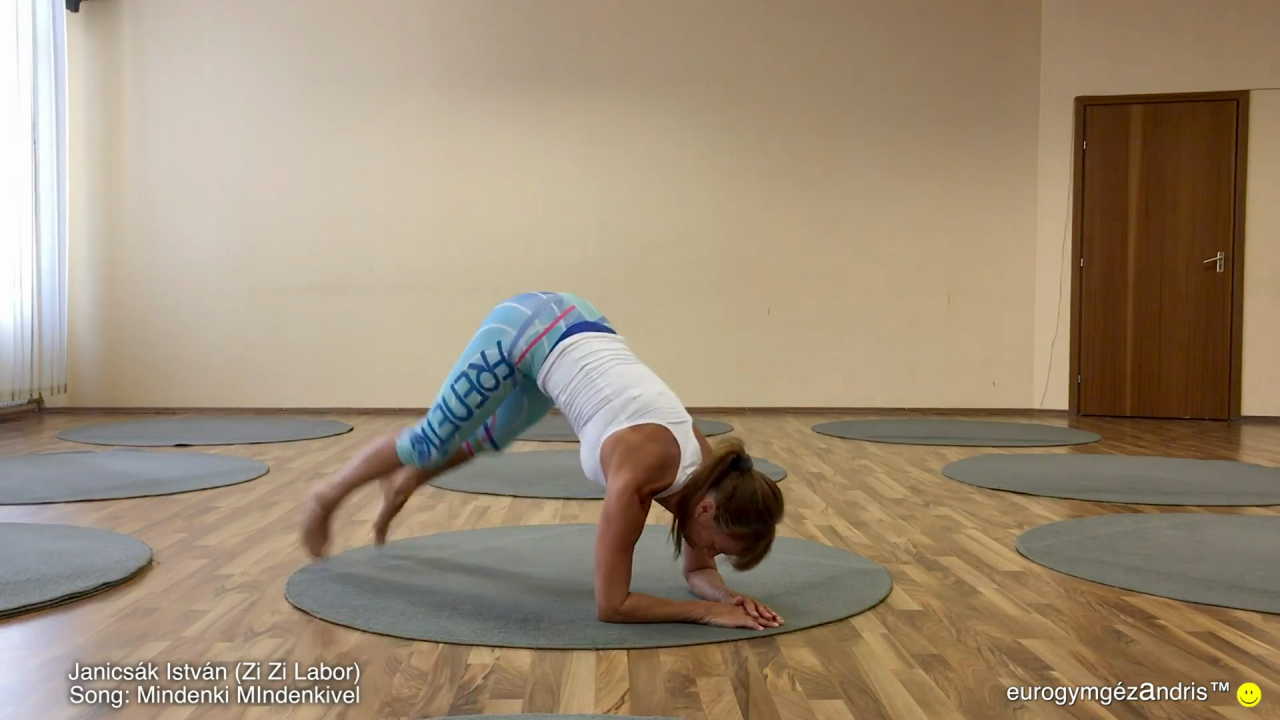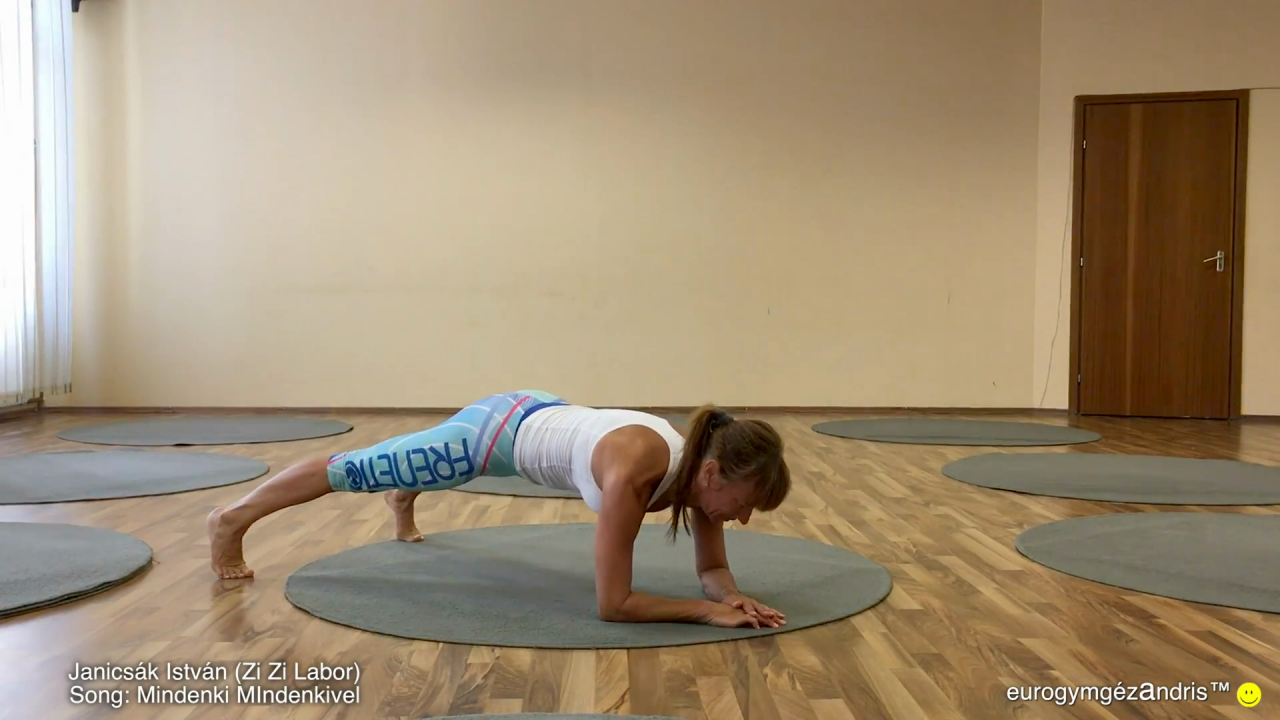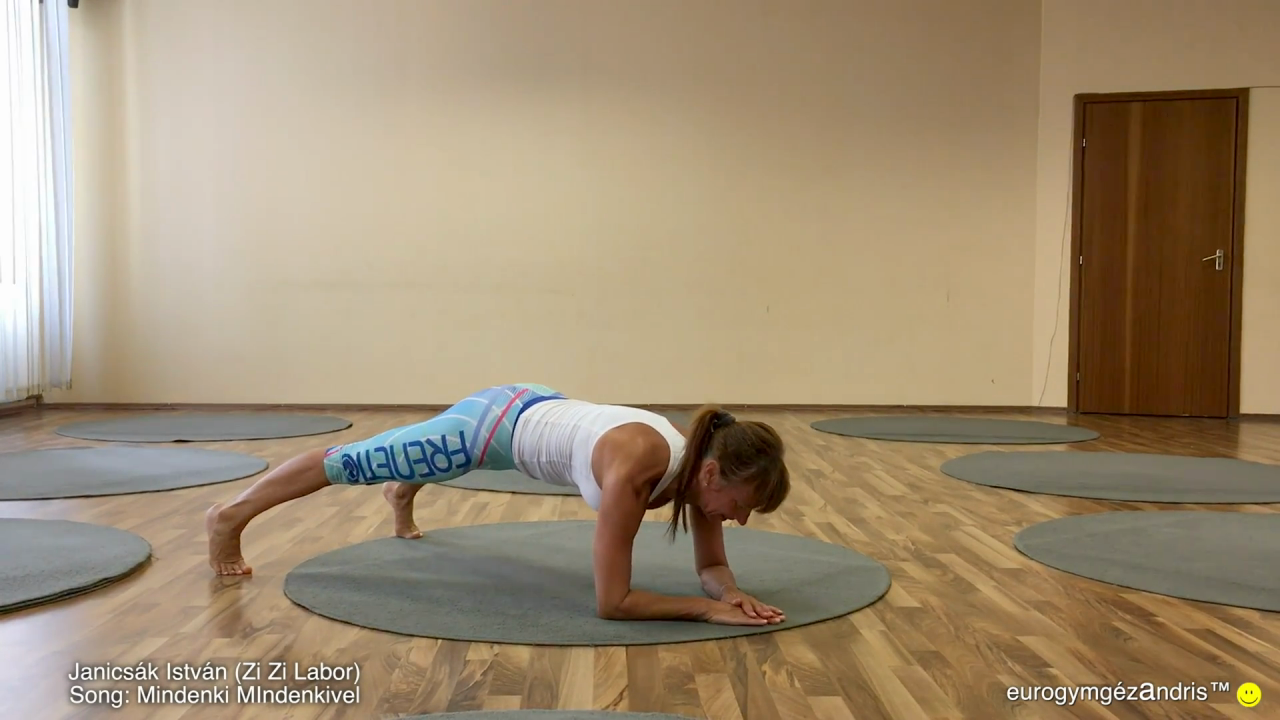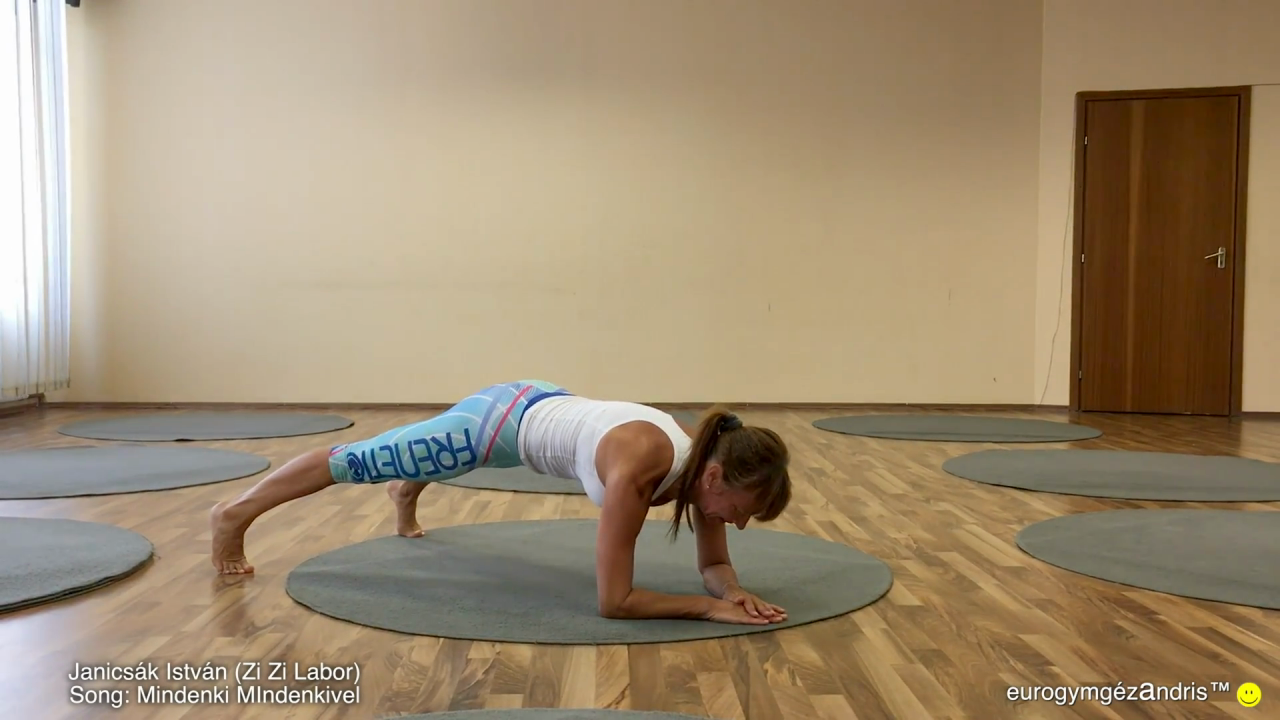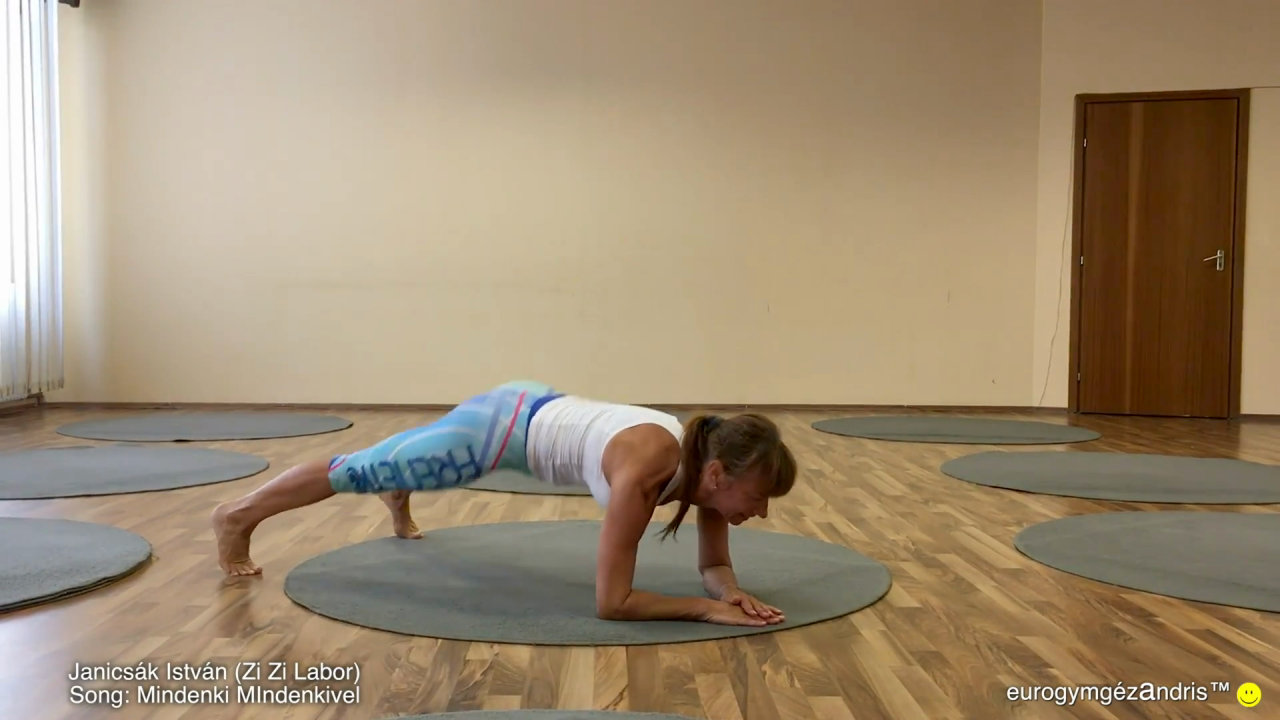
dt=1s
person 1, frame 1
left shoulder: (710, 476)
right shoulder: (641, 474)
left elbow: (697, 570)
right elbow: (611, 606)
left wrist: (728, 594)
right wrist: (711, 611)
left hip: (574, 327)
right hip: (524, 329)
left knee: (487, 437)
right knee: (430, 440)
left ankle: (404, 484)
right ankle: (328, 497)
person 1, frame 2
left shoulder: (700, 464)
right shoulder: (633, 469)
left elbow: (712, 568)
right elbow: (612, 603)
left wrist: (734, 595)
right wrist: (708, 612)
left hip: (540, 418)
right hip: (503, 430)
right knee: (360, 469)
left ankle: (402, 502)
right ankle: (231, 519)
person 1, frame 3
left shoulder: (701, 461)
right shoulder: (634, 467)
left elbow: (711, 566)
right elbow: (611, 602)
left wrist: (732, 592)
right wrist: (709, 610)
left hip: (538, 410)
right hip: (498, 423)
left knee: (425, 465)
right knee: (356, 462)
left ankle: (401, 497)
right ankle: (230, 516)
person 1, frame 4
left shoulder: (705, 459)
right shoulder: (639, 465)
left elbow: (713, 564)
right elbow: (614, 600)
left wrist: (734, 590)
right wrist: (711, 608)
left hip: (544, 408)
right hip: (505, 418)
left knee: (429, 462)
right knee: (362, 461)
left ankle: (405, 497)
right ankle: (234, 515)
person 1, frame 5
left shoulder: (707, 462)
right shoulder: (644, 468)
left elbow: (714, 566)
right elbow: (612, 602)
left wrist: (730, 591)
right wrist: (707, 609)
left hip: (538, 413)
right hip: (503, 423)
right knee: (363, 468)
left ankle: (397, 502)
right ankle: (237, 516)
